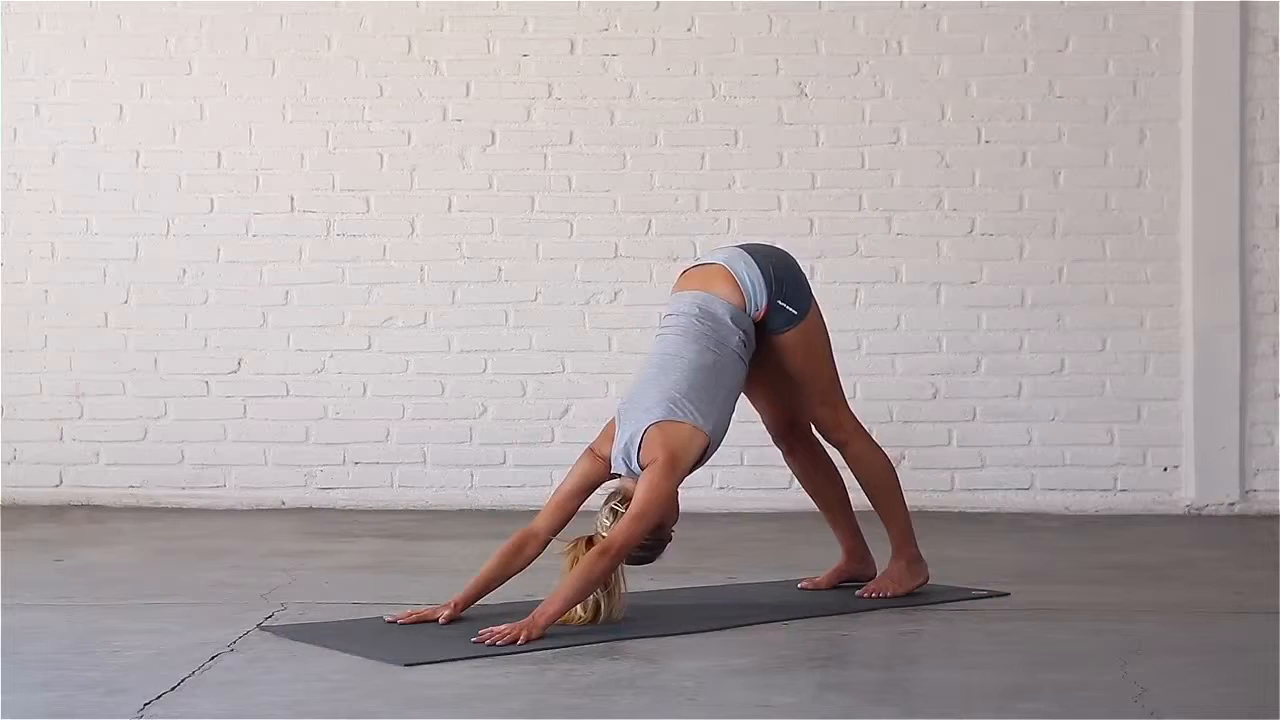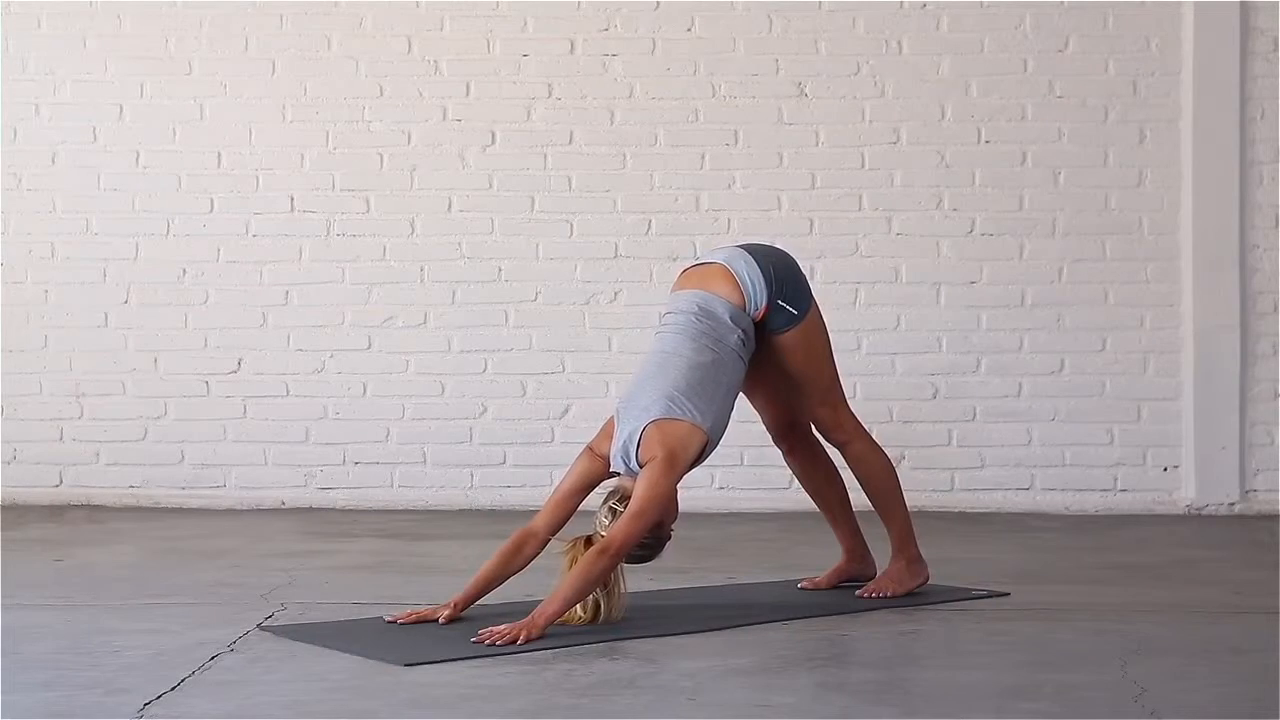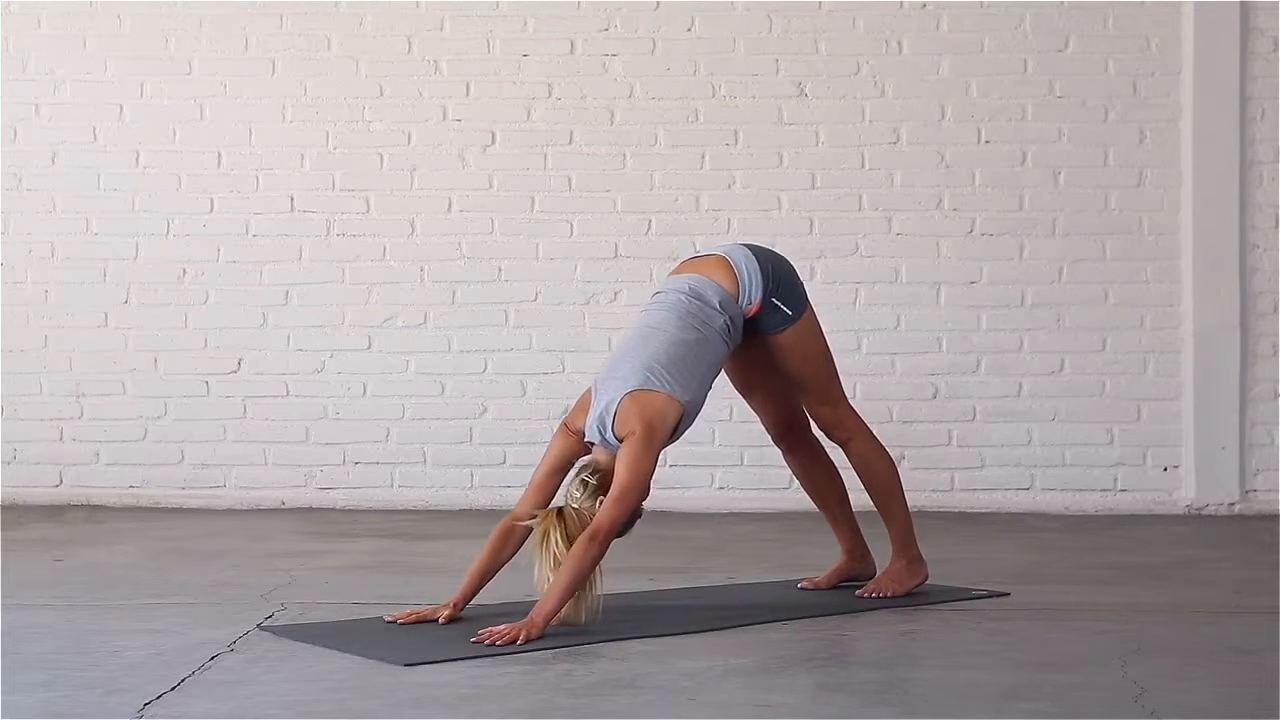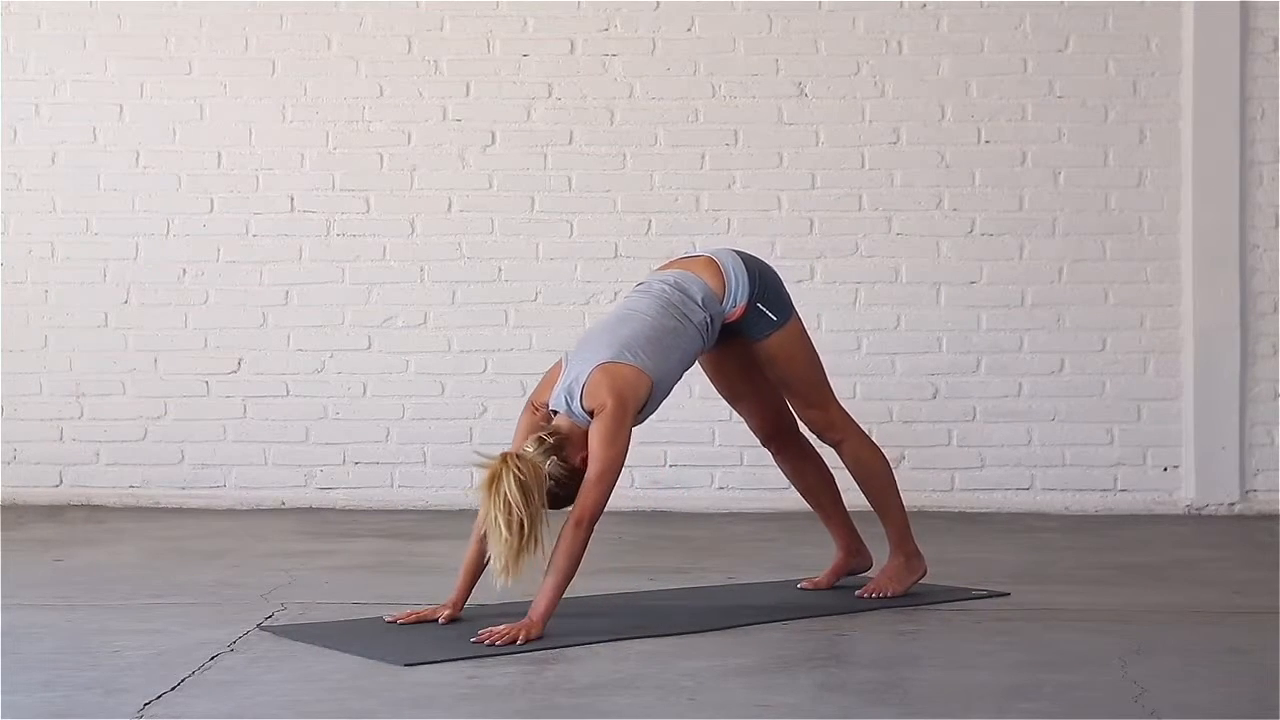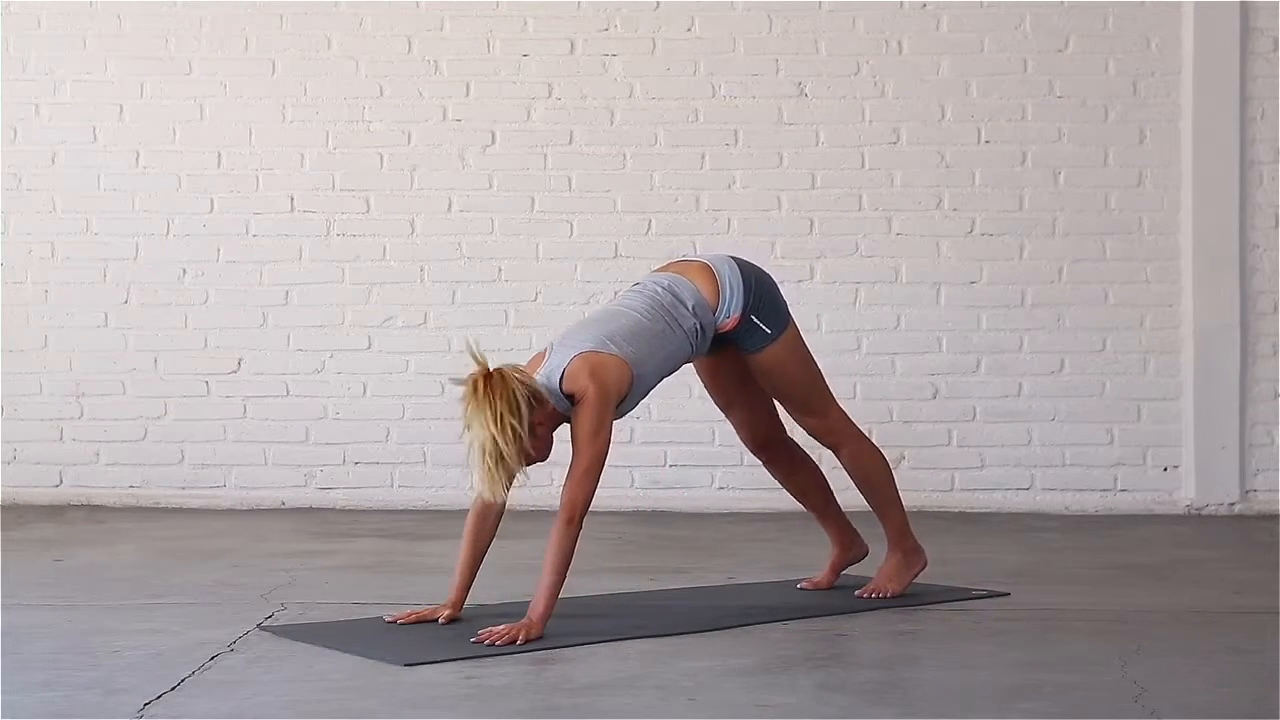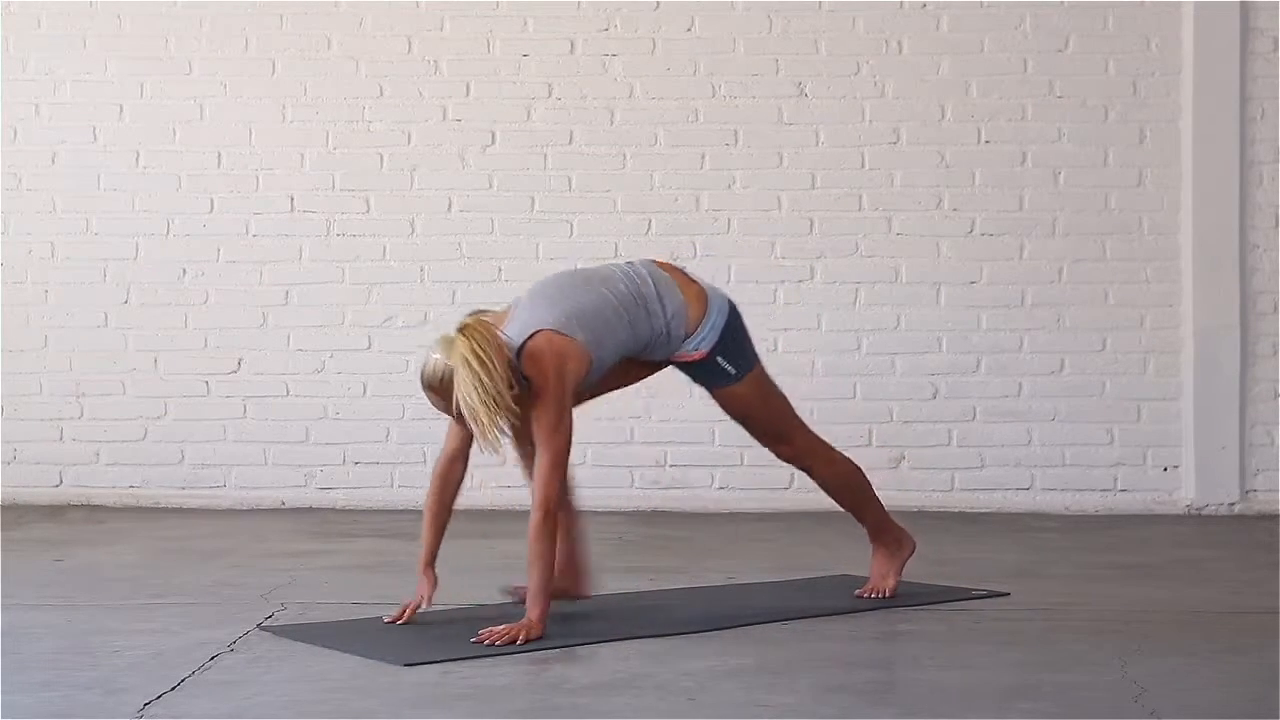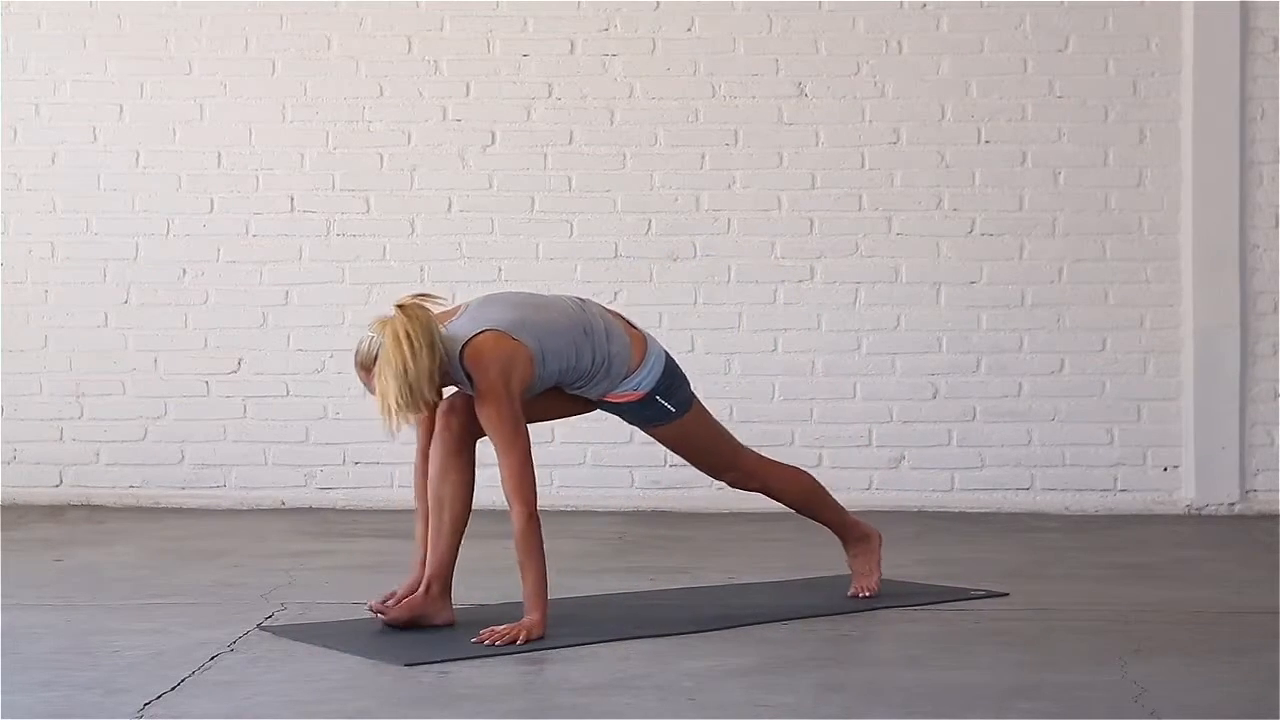
dt=0.7s
person 1, frame 1
left shoulder: (668, 450)
right shoulder: (612, 447)
left elbow: (610, 549)
right elbow: (535, 533)
left wrist: (538, 622)
right wrist: (457, 603)
left hip: (760, 282)
right hip: (718, 290)
left knee: (834, 424)
right knee: (791, 434)
left ankle: (908, 559)
right ankle: (856, 556)
person 1, frame 2
left shoulder: (665, 448)
right shoulder: (611, 444)
left elbow: (609, 549)
right elbow: (534, 533)
left wrist: (537, 621)
right wrist: (456, 604)
left hip: (759, 281)
right hip: (712, 287)
left knee: (834, 424)
right knee: (790, 434)
left ankle: (907, 559)
right ankle: (856, 556)
person 1, frame 3
left shoulder: (641, 423)
right shoulder: (584, 421)
left elbow: (598, 533)
right elbow: (521, 517)
left wrist: (537, 620)
right wrist: (456, 603)
left hip: (754, 282)
right hip: (713, 290)
left knee: (835, 421)
right knee: (788, 432)
left ankle: (908, 558)
right ankle: (856, 556)
person 1, frame 4
left shoulder: (609, 396)
right shoulder: (547, 399)
left elbow: (584, 520)
right elbow: (496, 503)
left wrist: (535, 620)
right wrist: (454, 602)
left hip: (738, 288)
right hip: (699, 296)
left knee: (826, 422)
right knee: (776, 433)
left ankle: (905, 554)
right ankle: (851, 550)
person 1, frame 5
left shoulder: (588, 384)
right shoulder: (522, 387)
left elbow: (571, 512)
right elbow: (489, 499)
left wrist: (535, 619)
right wrist: (453, 601)
left hip: (734, 296)
right hip: (694, 303)
left knee: (827, 427)
right knee: (764, 441)
left ankle: (904, 549)
right ankle: (846, 543)
person 1, frame 6
left shoulder: (544, 365)
right shoulder: (483, 349)
left elbow: (546, 502)
right elbow: (450, 460)
left wrist: (535, 616)
right wrist: (425, 572)
left hip: (698, 325)
right hip: (652, 310)
left knee: (791, 445)
right knee: (527, 426)
left ankle: (890, 540)
right ankle: (570, 567)
person 1, frame 7
left shoulder: (487, 366)
right shoulder: (423, 342)
left elbow: (523, 505)
right elbow: (427, 454)
left wrist: (535, 615)
right wrist: (420, 574)
left hip: (631, 372)
right hip: (577, 362)
left knee: (739, 470)
right knee: (452, 424)
left ankle: (858, 537)
right ankle: (435, 594)
